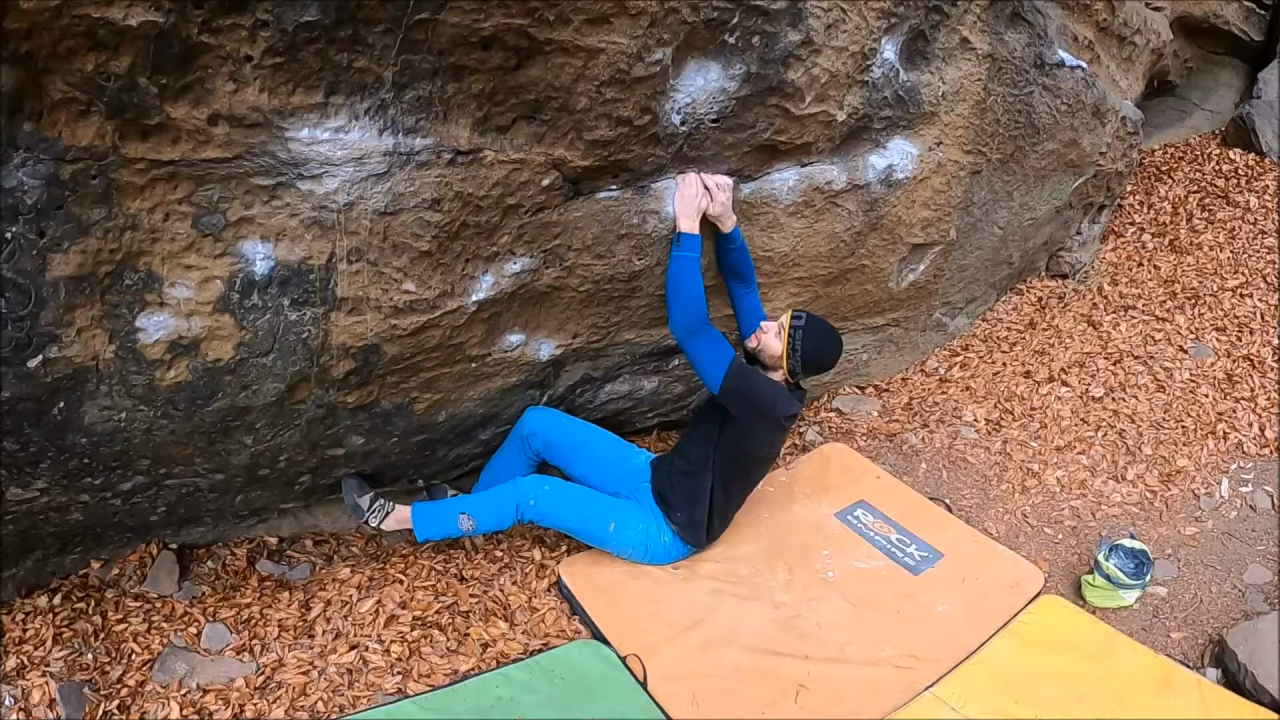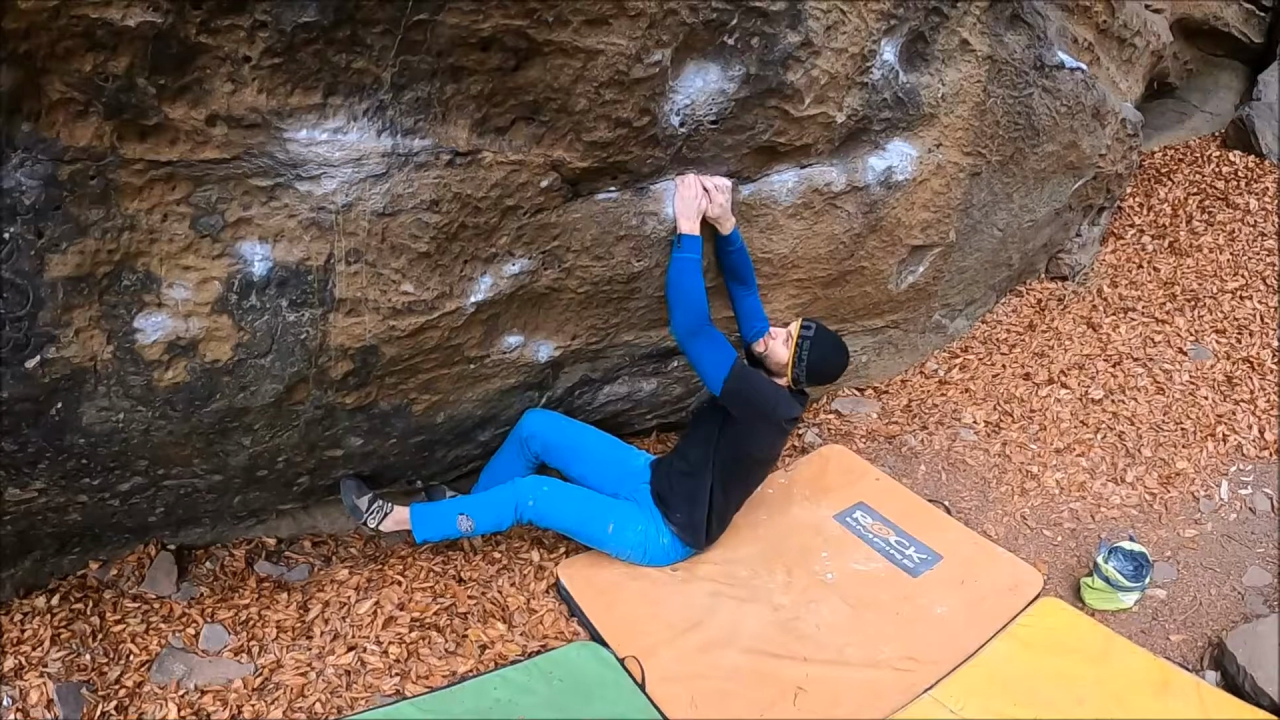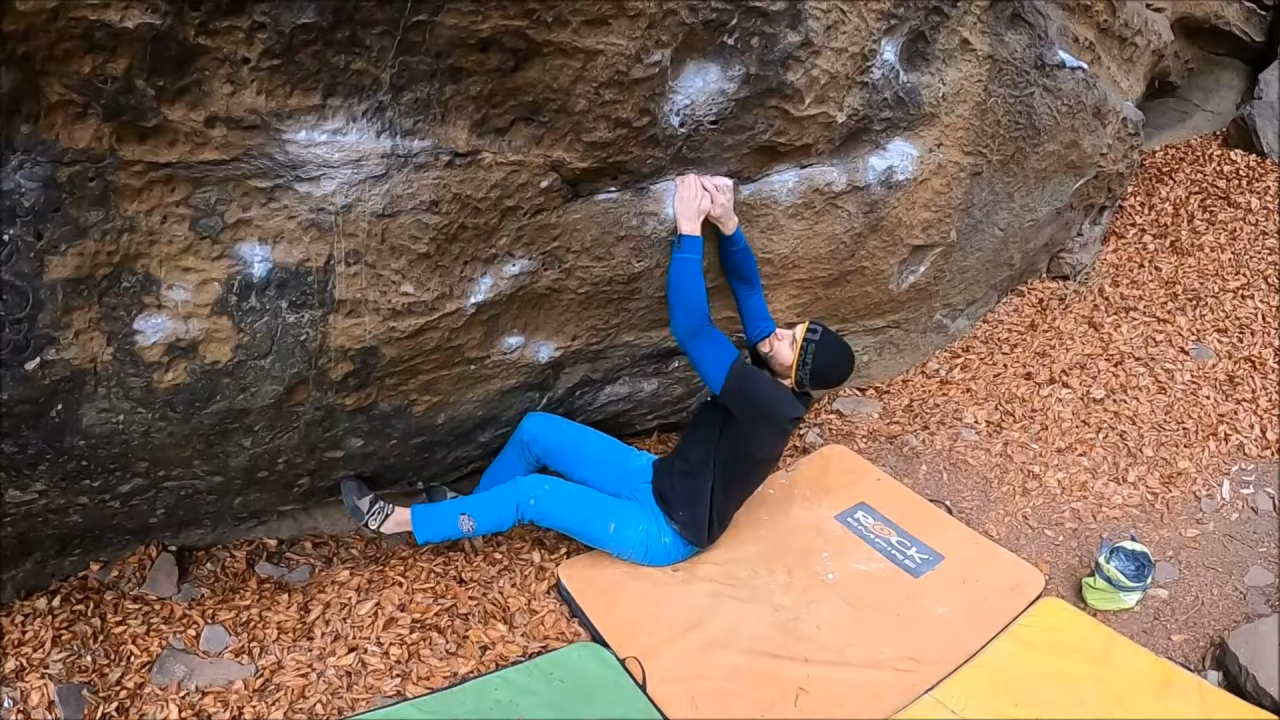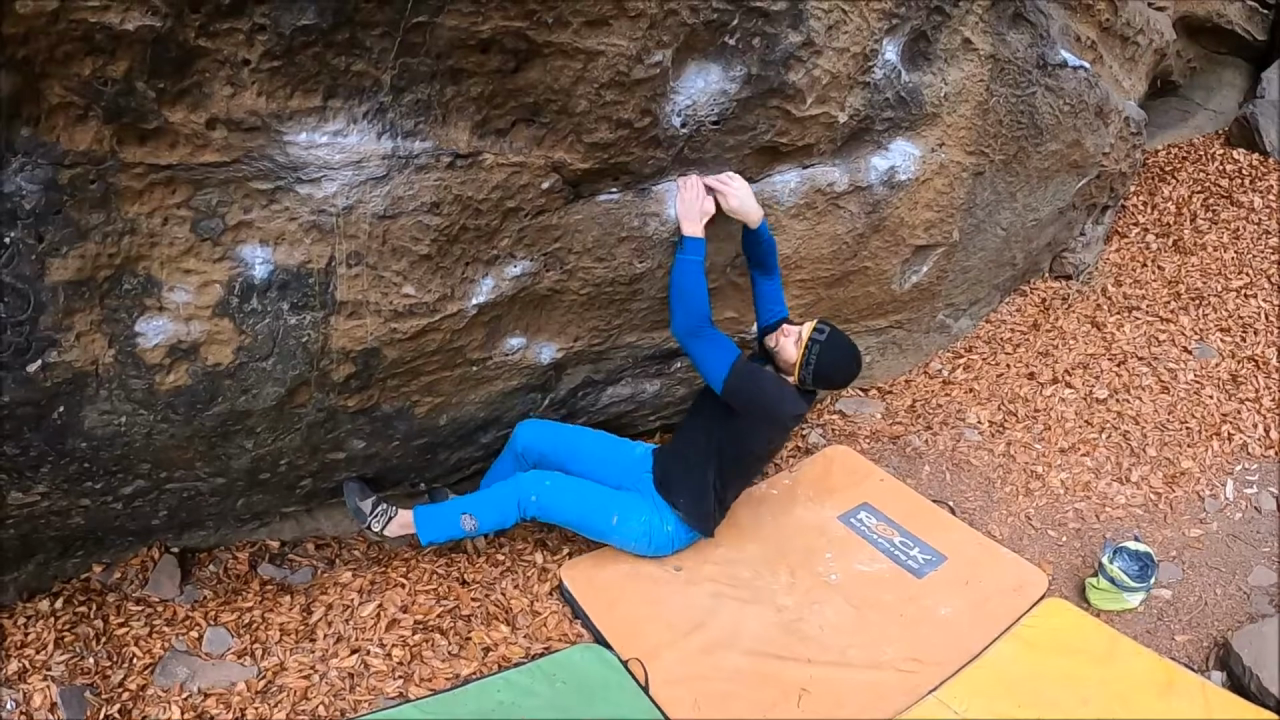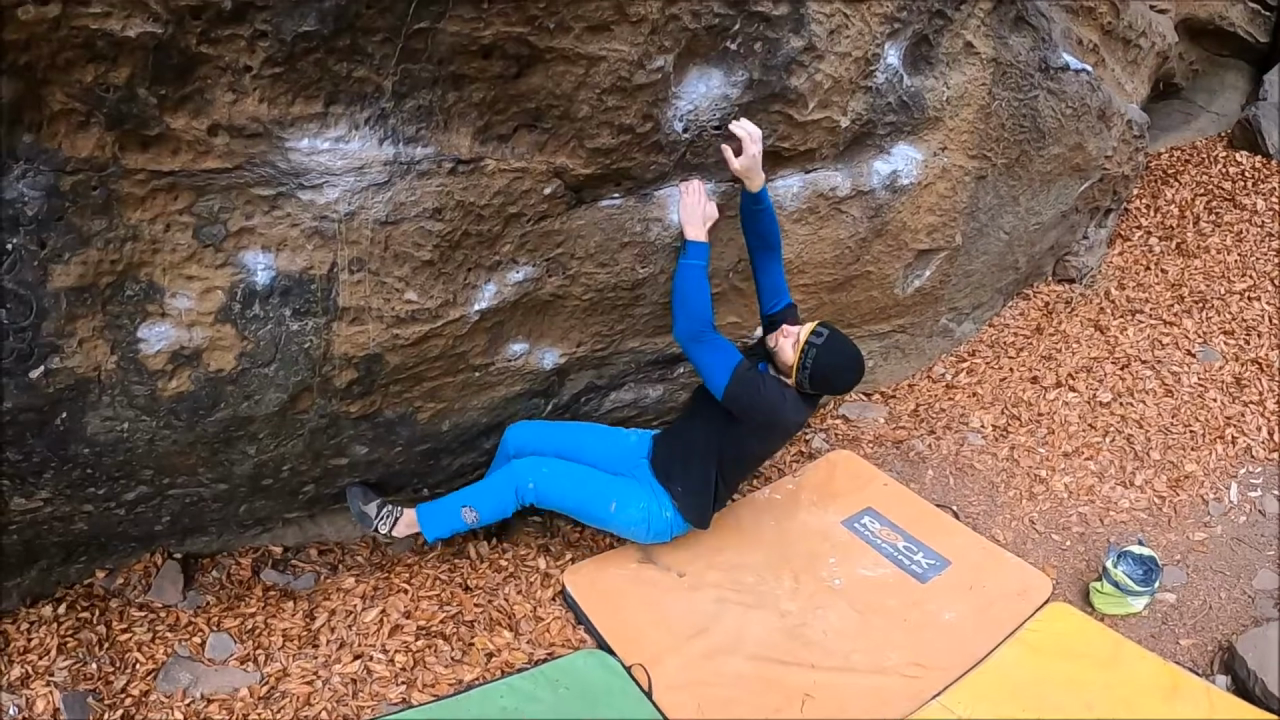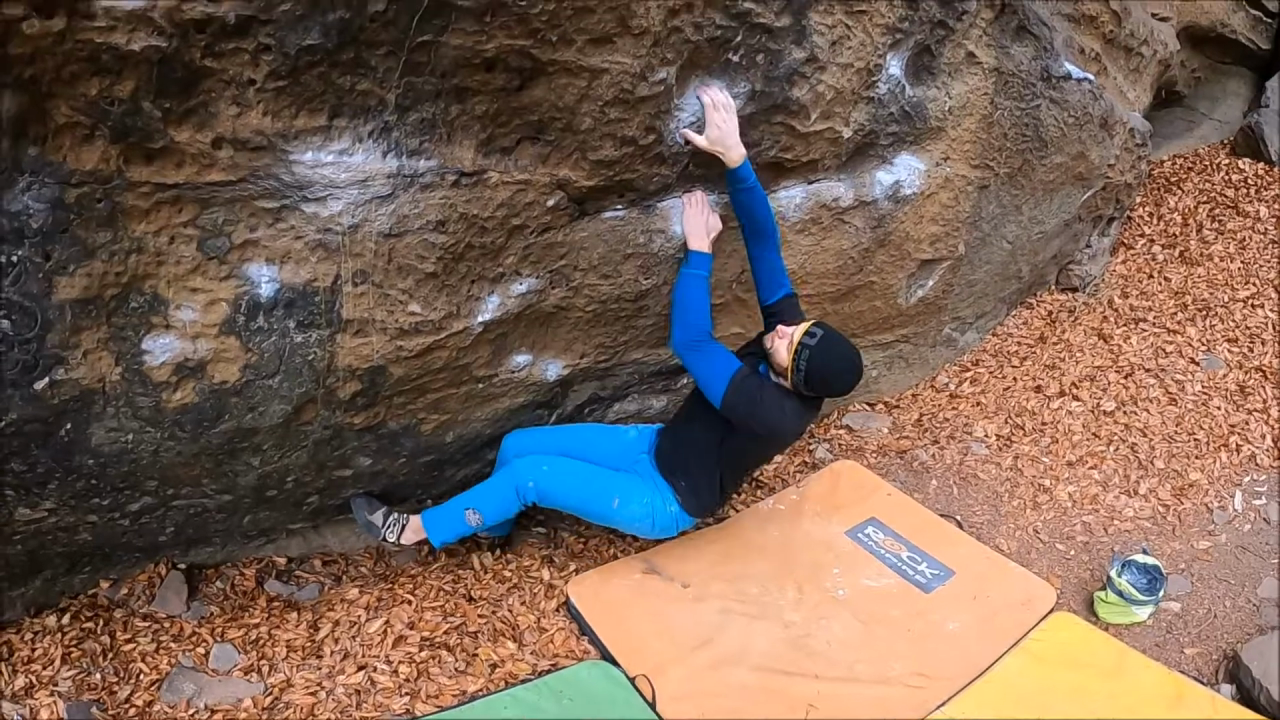
dt=0.2s
person 1, frame 1
left shoulder: (766, 401)
right shoulder: (763, 371)
left elbow: (690, 329)
right elbow: (743, 286)
left wrist: (689, 228)
right wrist: (726, 221)
left hip: (666, 531)
right hip: (656, 478)
left knee: (529, 496)
right knee: (536, 424)
left ankle: (405, 518)
right ankle: (472, 507)
person 1, frame 2
left shoulder: (769, 404)
right shoulder: (767, 376)
left elbow: (692, 330)
right elbow: (743, 287)
left wrist: (689, 230)
right wrist: (724, 223)
left hip: (665, 532)
right hip: (655, 480)
left knee: (527, 495)
right knee: (535, 426)
left ankle: (403, 518)
right ankle: (472, 510)
person 1, frame 3
left shoulder: (769, 403)
right shoulder: (770, 373)
left elbow: (691, 330)
right elbow: (747, 284)
left wrist: (690, 230)
right wrist: (728, 223)
left hip: (665, 532)
right hip: (656, 480)
left knee: (528, 496)
right knee: (536, 429)
left ankle: (405, 520)
right ankle: (474, 508)
person 1, frame 4
left shoulder: (773, 402)
right shoulder: (778, 359)
left elbow: (691, 328)
right elbow: (765, 273)
left wrist: (692, 228)
right wrist: (753, 218)
left hip: (668, 520)
right hip: (657, 468)
left knee: (529, 490)
right knee: (527, 436)
left ankle: (408, 522)
right ankle: (478, 512)
person 1, frame 5
left shoulder: (775, 407)
right shoulder: (786, 334)
left elbow: (693, 333)
right elbow: (767, 258)
left wrist: (695, 234)
right wrist: (754, 181)
left hip: (664, 507)
right hip: (656, 453)
left knee: (526, 477)
right knee: (518, 437)
left ankle: (410, 522)
right ankle: (484, 516)
person 1, frame 6
left shoulder: (774, 412)
right shoulder: (790, 326)
left elbow: (689, 341)
right elbow: (763, 240)
left wrist: (699, 246)
right wrist: (735, 155)
left hip: (666, 501)
right hip: (658, 447)
left knee: (528, 474)
right knee: (515, 445)
left ankle: (417, 530)
right ankle: (490, 525)
